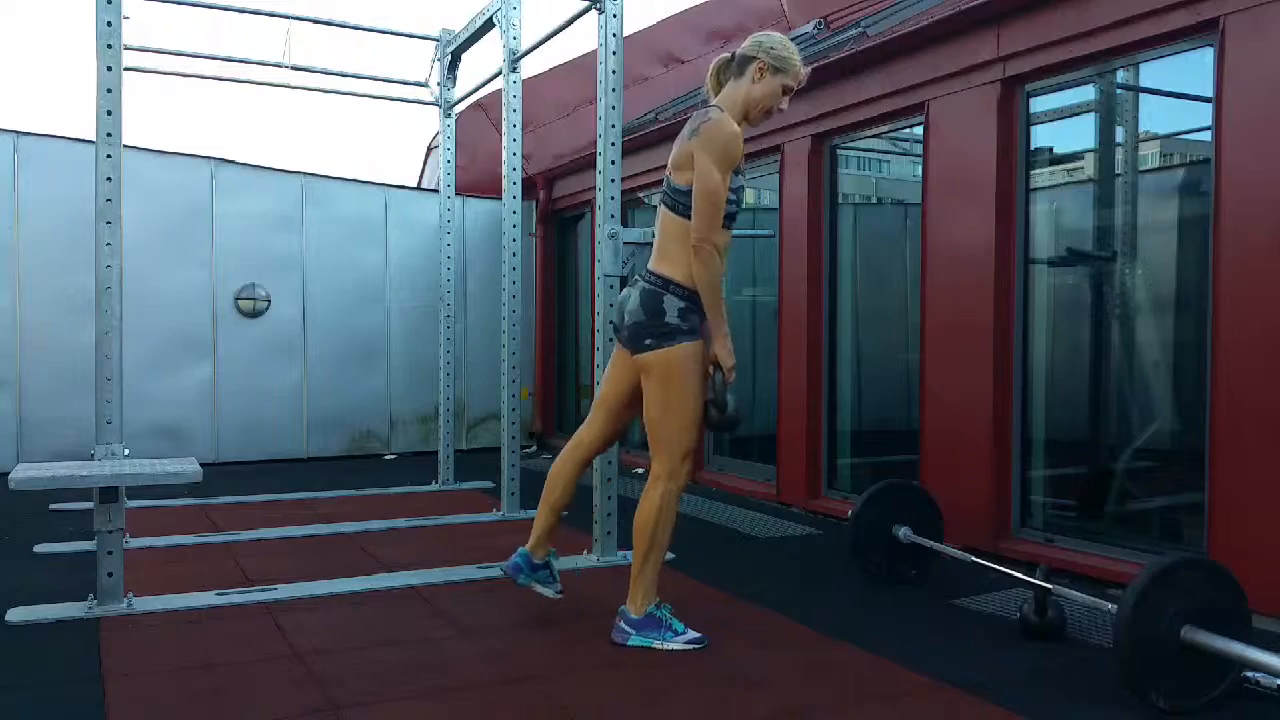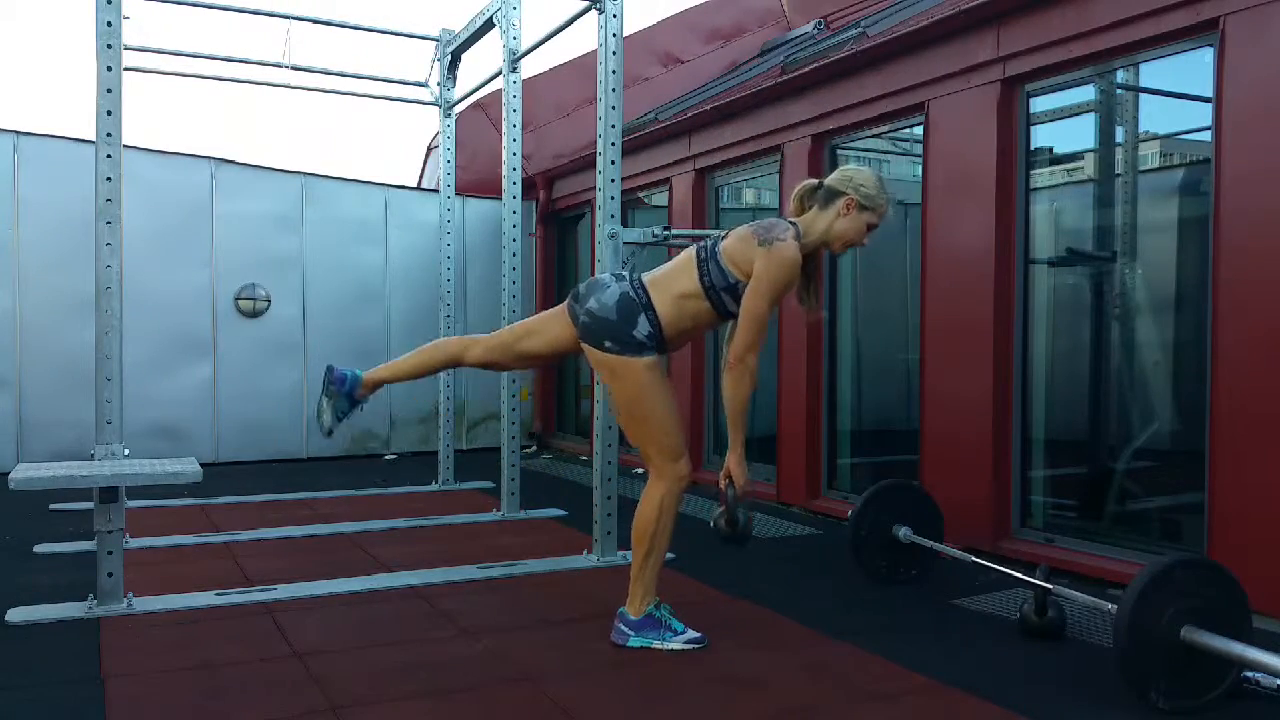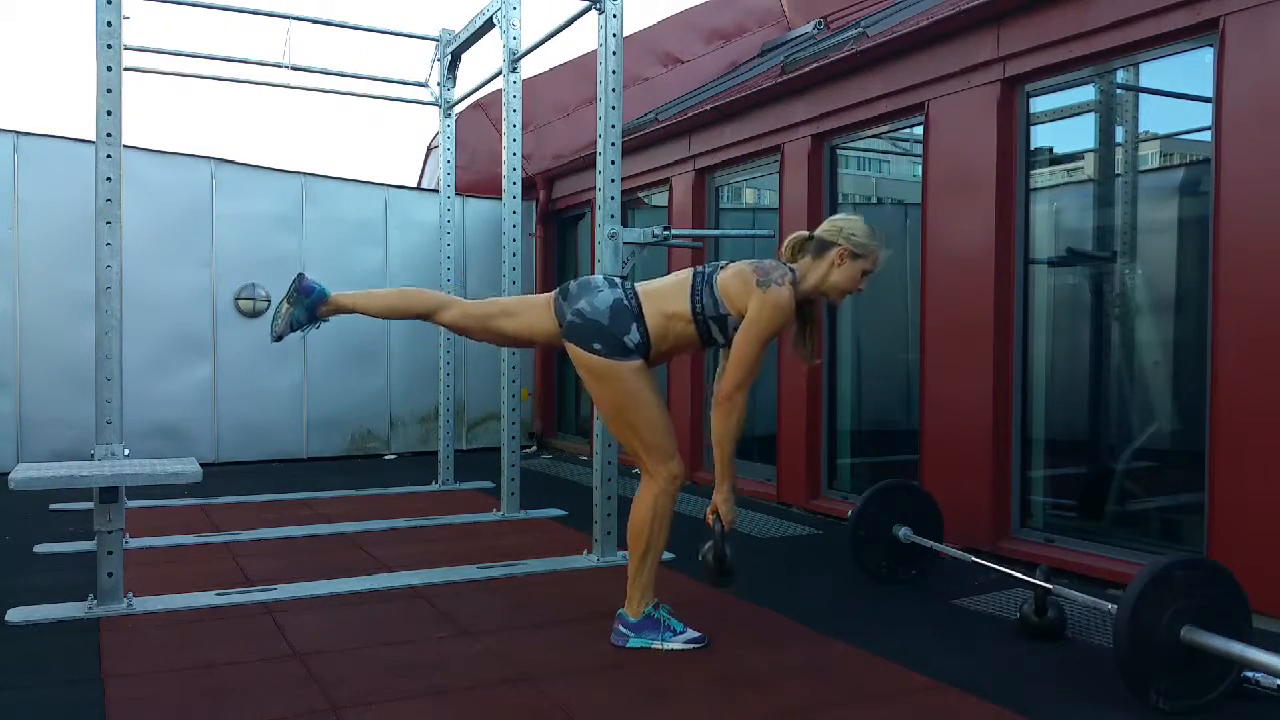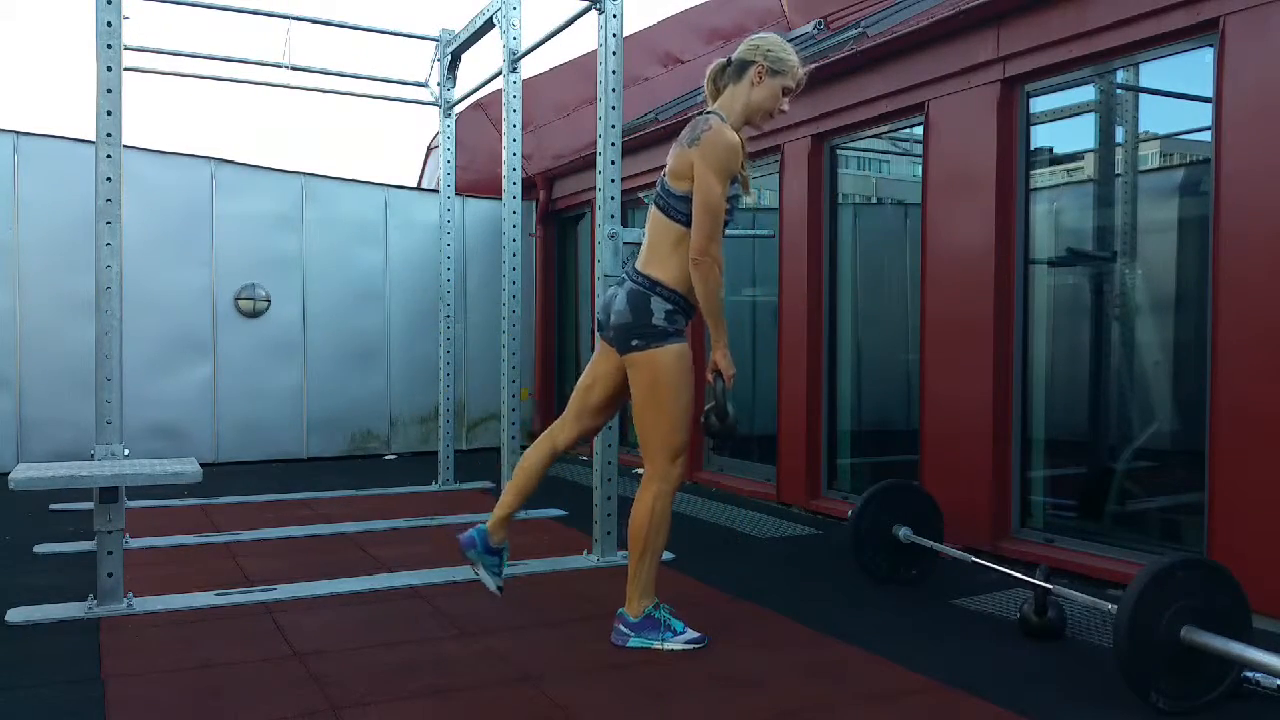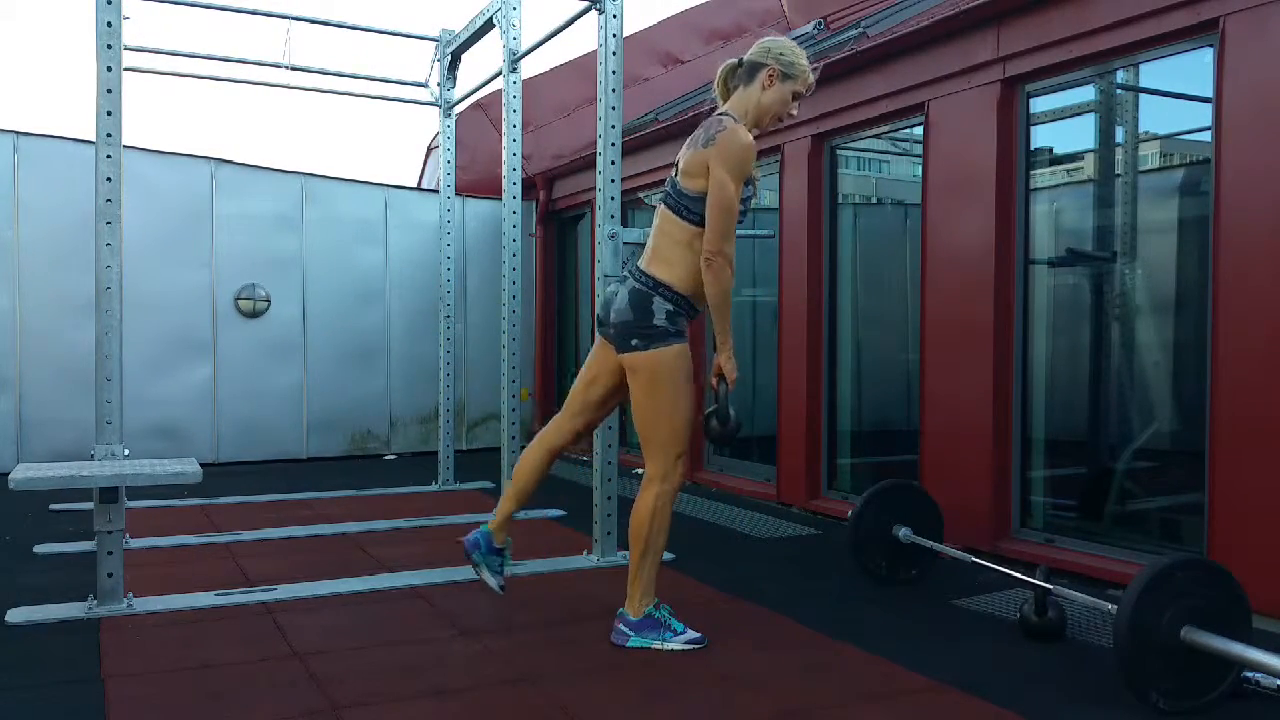
dt=1s
person 1, frame 1
left shoulder: (708, 127)
right shoulder: (720, 129)
right elbow: (705, 245)
left wrist: (709, 331)
right wrist: (722, 337)
left hip: (648, 303)
right hip: (668, 311)
left knee: (594, 435)
right knee: (672, 469)
left ankle: (534, 553)
right ankle: (638, 615)
person 1, frame 2
left shoulder: (780, 241)
right shoulder: (785, 251)
left elbow: (735, 354)
right elbow: (740, 361)
left wrist: (733, 442)
right wrist: (736, 451)
left hip: (606, 301)
right hip: (623, 324)
left knee: (476, 350)
right knee: (671, 470)
left ankle: (356, 382)
right ankle: (637, 616)
person 1, frame 3
left shoulder: (773, 279)
right shoulder: (779, 293)
left elbow: (728, 389)
right elbow: (729, 396)
right wrist: (724, 488)
left hip: (594, 305)
right hip: (607, 329)
left knee: (449, 307)
right knee: (664, 472)
left ankle: (318, 302)
right ankle: (636, 618)
person 1, frame 4
left shoulder: (702, 131)
right shoulder: (722, 138)
right elbow: (703, 254)
left wrist: (707, 339)
right wrist: (721, 345)
left hip: (631, 301)
right hip: (655, 312)
left knee: (570, 428)
right knee: (665, 471)
left ankle: (490, 535)
right ankle: (637, 617)
person 1, frame 5
left shoulder: (716, 132)
right shoulder: (736, 141)
right elbow: (715, 258)
left wrist: (714, 340)
right wrist: (725, 347)
left hip: (633, 299)
right hip: (654, 312)
left knee: (566, 427)
right knee: (665, 472)
left ankle: (492, 536)
right ankle: (637, 617)
